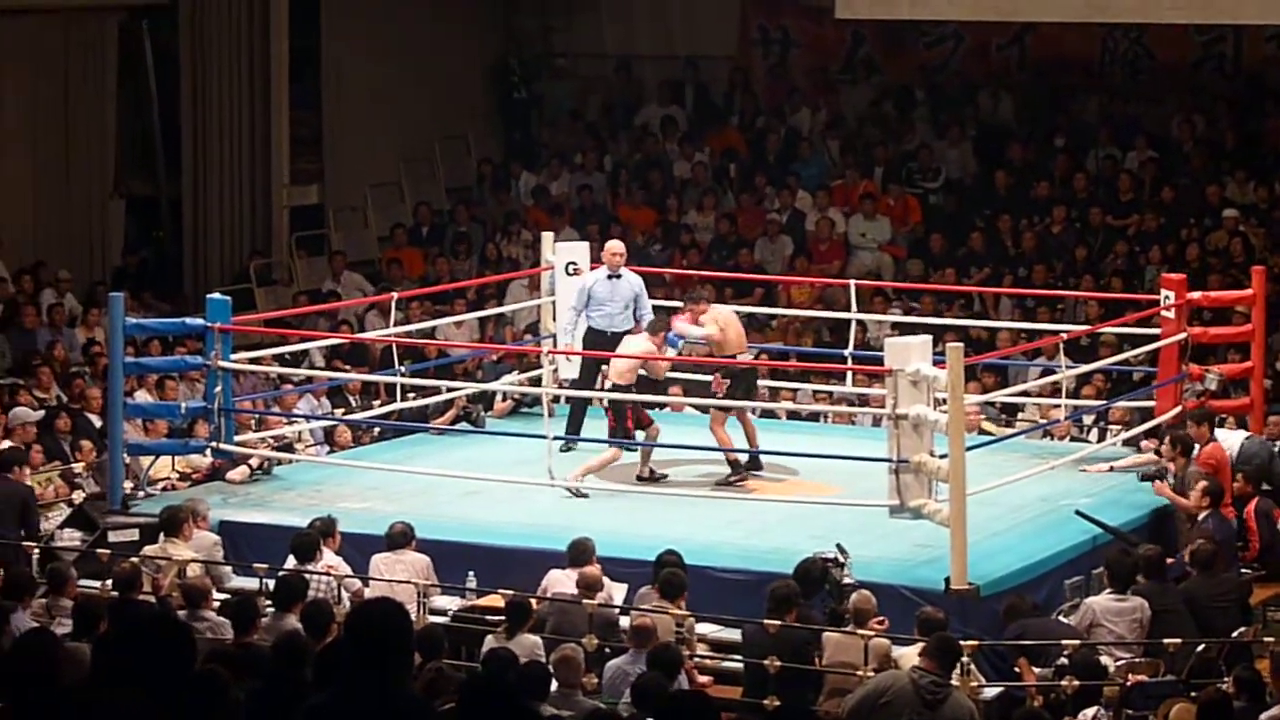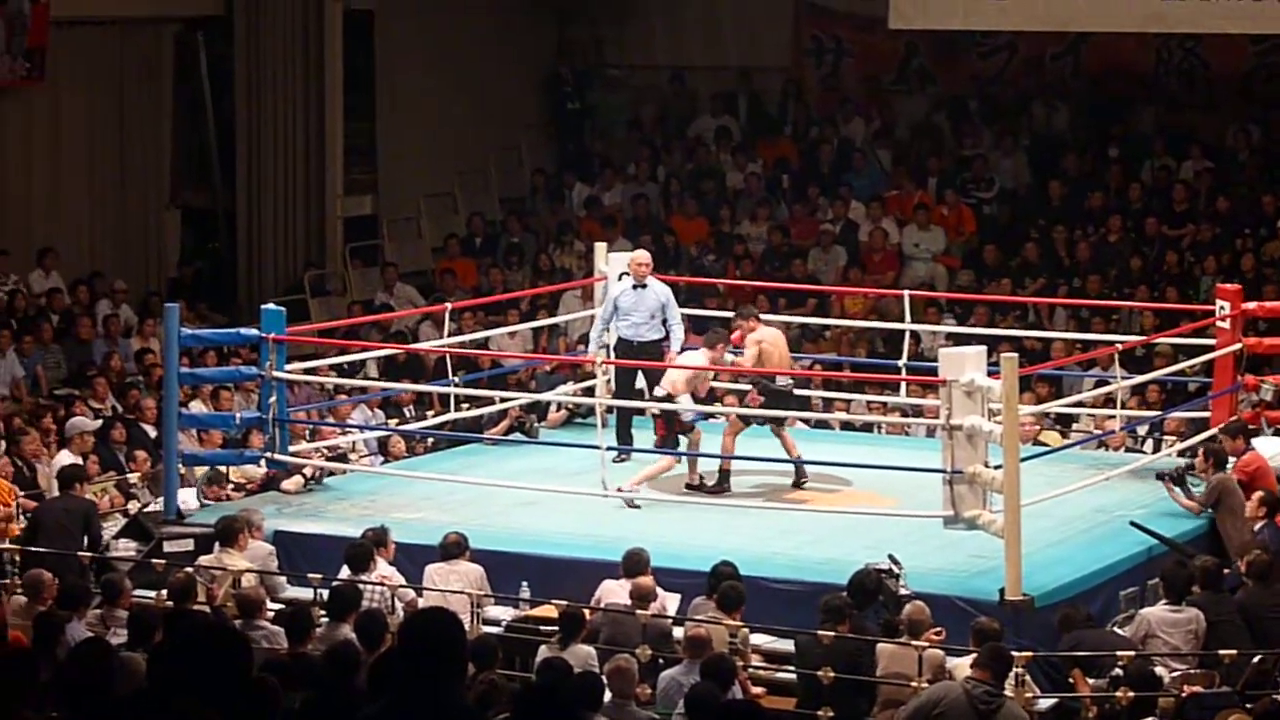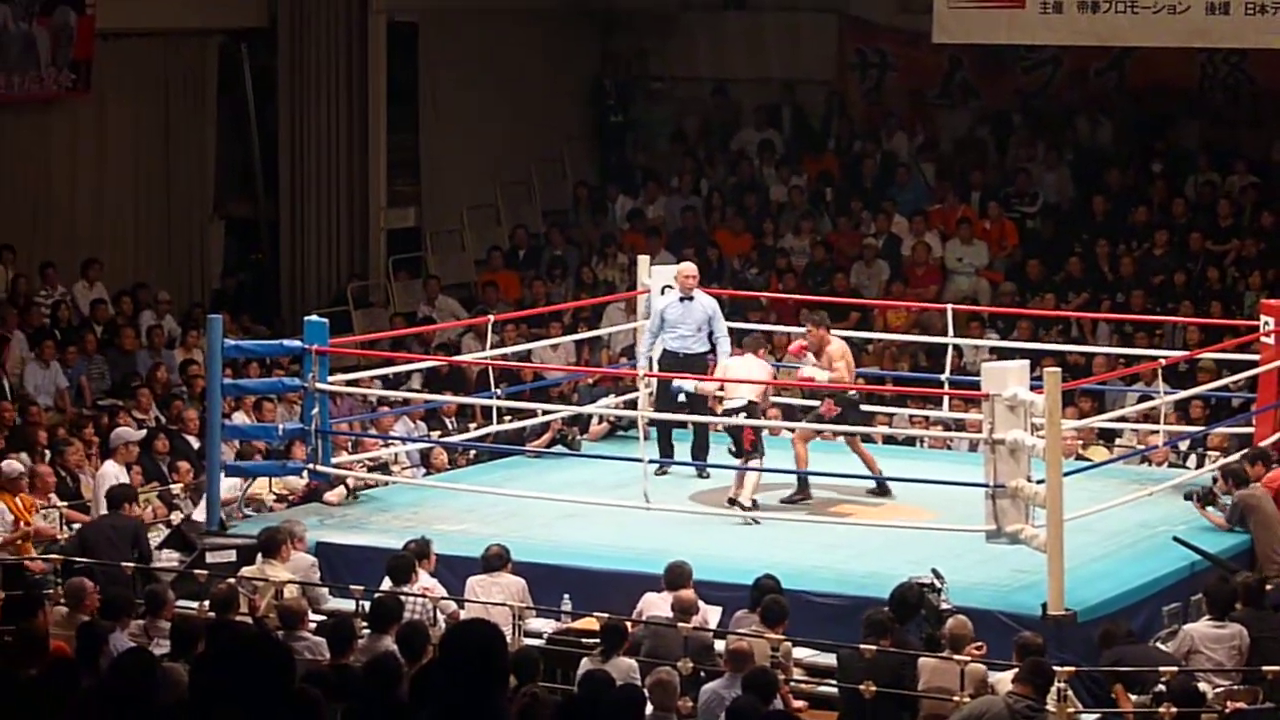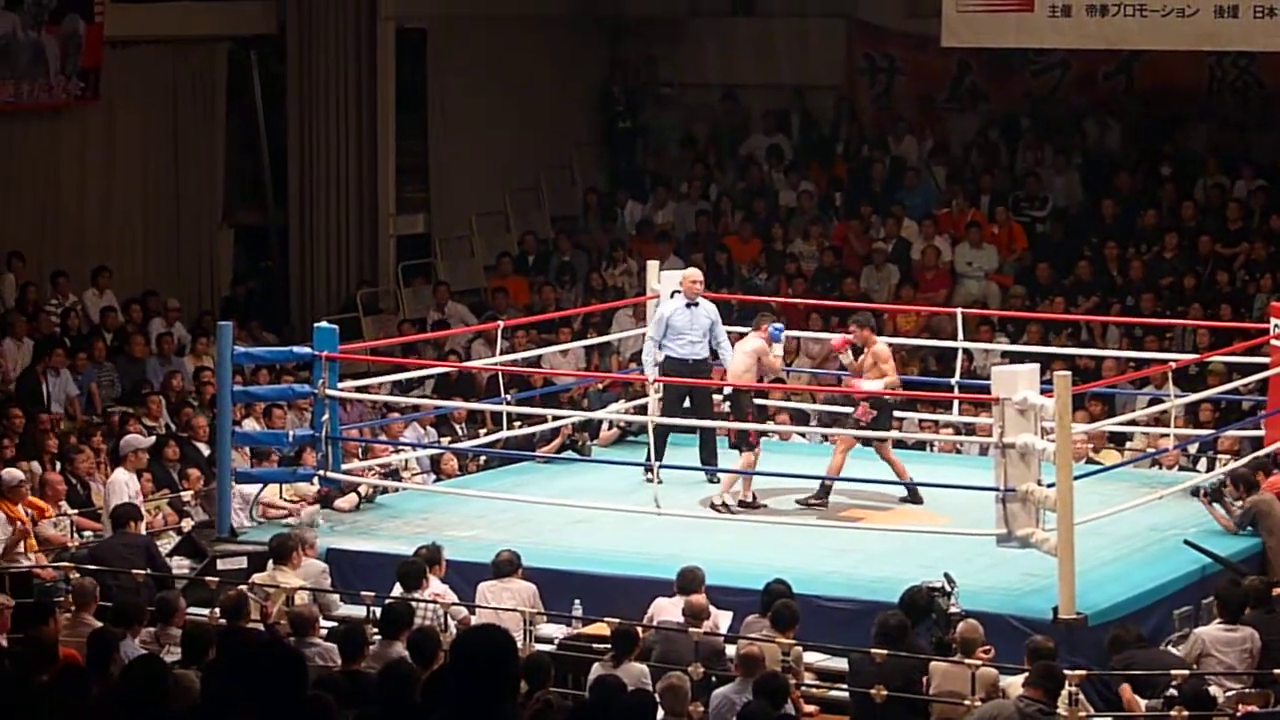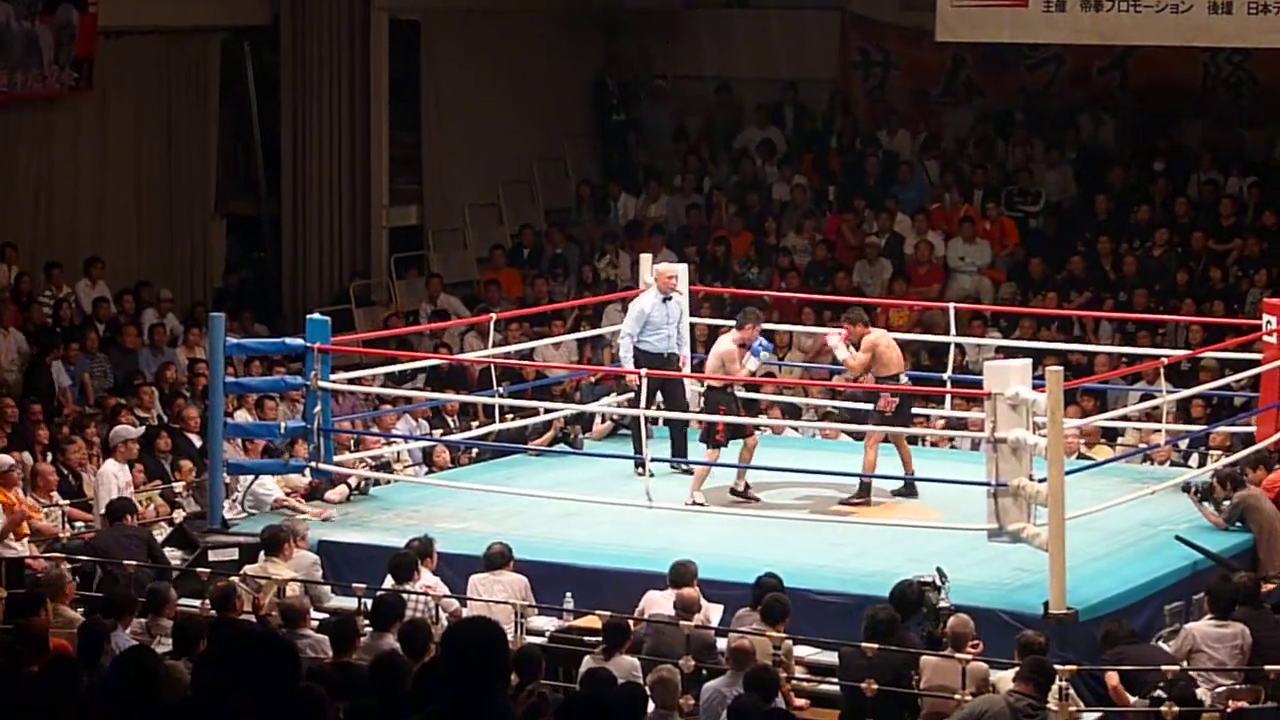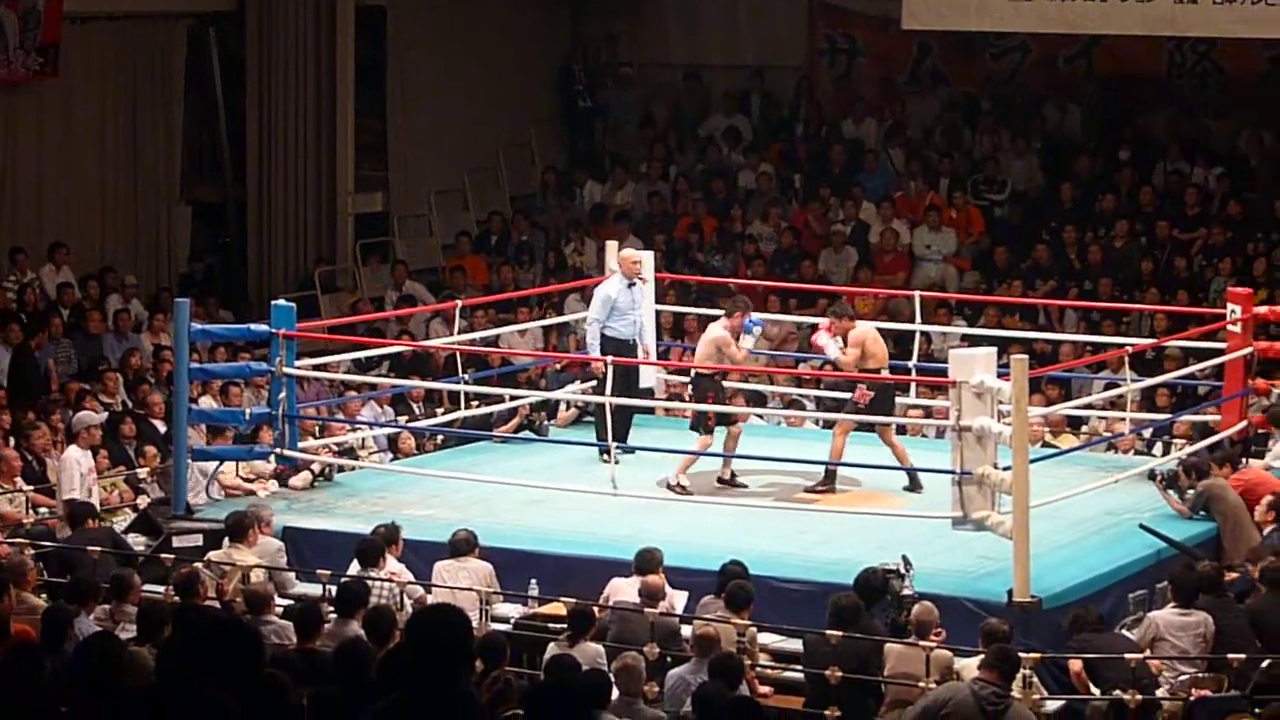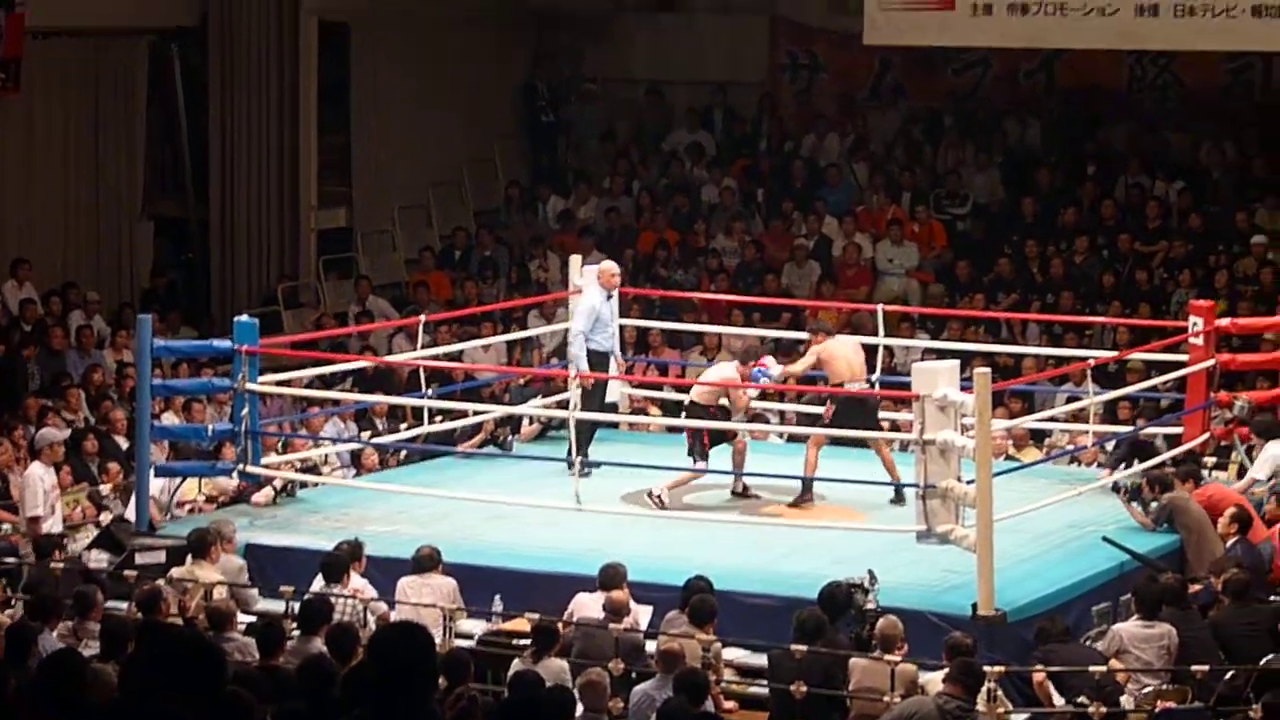
dt=0.4s
person 1, frame 1
left shoulder: (635, 281)
right shoulder: (591, 280)
left elbow: (645, 313)
right elbow: (575, 311)
right wrist: (569, 339)
left hip: (621, 339)
right hip: (595, 337)
right knee: (583, 386)
right ankle: (572, 436)
person 1, frame 2
left shoulder: (663, 291)
right shoulder: (617, 291)
left elbow: (675, 323)
right elbow: (602, 321)
left wrist: (674, 349)
right wrist: (593, 348)
left hip: (652, 348)
right hip: (625, 347)
right knee: (623, 397)
right ankle: (624, 448)
person 1, frame 3
left shoulder: (709, 304)
right shoulder: (663, 304)
left elbow: (721, 336)
right elbow: (651, 334)
left wrist: (722, 363)
right wrist: (642, 362)
left hip: (696, 361)
right hip: (669, 360)
left knee: (699, 412)
right knee: (662, 410)
left ankle: (700, 462)
right ankle: (665, 459)
person 1, frame 4
left shoulder: (710, 309)
right shoulder: (667, 309)
left elbow: (721, 340)
right elbow: (651, 340)
left wrist: (731, 367)
right wrist: (649, 370)
left hip: (701, 367)
right hip: (675, 367)
left knee: (706, 418)
right knee: (667, 417)
left ankle: (711, 468)
right ankle: (651, 467)
person 1, frame 5
left shoulder: (676, 301)
right shoulder: (642, 304)
right elbow: (626, 336)
left wrist: (683, 352)
right wrist: (629, 368)
left hip: (670, 360)
right hip: (647, 361)
left knee: (679, 408)
left ankle: (679, 458)
right ankle: (641, 462)
person 1, frame 6
left shoulder: (638, 287)
right shoulder: (608, 289)
right elbow: (593, 322)
left wrist: (643, 342)
right wrist: (595, 355)
left hip: (630, 347)
right hip: (612, 347)
left knee: (629, 397)
left ankle: (619, 440)
right ankle: (605, 448)
person 1, frame 7
left shoulder: (609, 299)
right shoulder: (590, 301)
right elbow: (577, 335)
left wrist: (617, 355)
right wrist: (582, 368)
left hip: (602, 358)
right hip: (591, 359)
left knee: (591, 407)
right knee: (592, 408)
left ankle: (576, 455)
right ankle: (578, 458)
person 2, frame 1
left shoulder: (706, 318)
right shoulder: (728, 311)
left elbow: (715, 336)
left wrist: (686, 329)
right wrist: (692, 327)
left hip: (729, 372)
right hip: (747, 367)
left knee: (716, 425)
right knee: (743, 414)
left ankle: (738, 471)
right ankle: (755, 460)
person 2, frame 2
left shoulder: (754, 337)
right shoulder: (778, 334)
left elbow: (747, 365)
right wrist: (742, 343)
left hip: (766, 390)
right hip: (785, 390)
left knee: (730, 432)
right knee: (780, 431)
left ankle: (723, 481)
right ankle: (800, 470)
person 2, frame 3
left shoulder: (832, 348)
right shoulder: (837, 344)
left elbow: (842, 377)
right elbow: (823, 369)
left wrist: (815, 373)
right wrist: (806, 355)
left hip: (837, 401)
right hip: (850, 400)
left knee: (798, 439)
right knee: (854, 443)
left ankle: (803, 489)
right ankle: (882, 485)
person 2, frame 4
left shoulder: (879, 349)
right shoulder: (869, 348)
left elbow: (894, 381)
right elbow: (855, 371)
left wrist: (869, 386)
right wrist: (844, 353)
left hip: (873, 404)
right hip: (877, 404)
left knee: (841, 448)
right knee: (884, 452)
left ankle: (822, 495)
right ankle: (913, 492)
person 2, frame 5
left shoulder: (870, 340)
right shoulder: (879, 334)
left elbow: (855, 369)
right elbow: (866, 367)
left wrist: (837, 346)
right wrist: (847, 347)
left hip: (891, 392)
right hip: (900, 389)
left knee: (871, 442)
right knee: (897, 438)
left ankle: (863, 494)
right ankle: (910, 484)
person 2, frame 6
left shoulder: (857, 334)
right shoulder: (866, 328)
left elbow: (848, 365)
right elbow: (856, 362)
left wrist: (826, 344)
right wrist: (834, 339)
left hip: (872, 385)
right hip: (886, 384)
left knee: (840, 431)
right knee: (885, 435)
left ankle: (828, 481)
right ankle: (913, 478)
person 2, frame 7
left shoulder: (819, 349)
right shoulder: (853, 342)
left elbow: (797, 370)
left wrist: (774, 369)
left hip: (842, 399)
right hip: (865, 396)
left knee: (814, 444)
right knee: (880, 446)
left ankle: (806, 492)
right ankle: (898, 491)
person 3, frame 1
left shoulder: (630, 338)
right shoulder: (649, 348)
right elbow: (660, 373)
left hip: (624, 395)
right hip: (618, 398)
left knee: (653, 430)
right knee: (615, 452)
left ankle: (644, 472)
right ankle: (573, 478)
person 3, frame 2
left shoulder: (690, 354)
right shoulder: (701, 362)
left elbow: (701, 392)
right elbow: (678, 387)
right wrist: (687, 408)
left hip: (670, 403)
right hip: (666, 404)
left knee: (695, 436)
right knee: (670, 460)
left ankle: (694, 480)
right ankle: (628, 487)
person 3, frame 3
left shoulder: (728, 363)
right shoulder: (767, 368)
left elbow: (710, 388)
right elbow: (764, 402)
left wrist: (687, 384)
left hip: (730, 413)
right hip: (748, 413)
left knee: (747, 456)
right knee: (755, 460)
left ankle: (735, 495)
right ankle: (745, 502)
person 3, frame 4
left shoulder: (745, 344)
right shoulder: (759, 344)
left elbow: (762, 370)
right elbow: (775, 369)
left wrist: (773, 346)
right wrist: (778, 345)
left hip: (742, 399)
right hip: (740, 400)
left knee: (754, 450)
right knee: (747, 457)
left ankle: (746, 497)
right ankle: (720, 498)
person 3, frame 5
left shoulder: (729, 341)
right shoulder: (728, 348)
left elbow: (737, 369)
right elbow: (738, 377)
left wrist: (750, 353)
right wrist: (755, 360)
left hip: (728, 396)
right hip: (717, 398)
left knee: (751, 440)
right knee: (713, 452)
left ankle: (739, 486)
right ankle: (693, 497)
person 3, frame 6
left shoulder: (719, 328)
right shoulder: (721, 334)
left elbow: (730, 355)
right elbow: (738, 360)
left wrist: (744, 337)
right wrist: (750, 337)
left hip: (714, 384)
right hip: (704, 385)
left knee: (735, 428)
right knee: (706, 440)
left ankle: (726, 475)
right ankle: (676, 477)
person 3, frame 7
left shoulder: (728, 367)
right shoulder: (732, 376)
left elbow: (732, 401)
right elbow: (740, 407)
left hip: (709, 410)
right hip: (697, 413)
left knee: (740, 442)
right knee: (700, 467)
left ankle: (738, 487)
right ankle: (658, 491)
